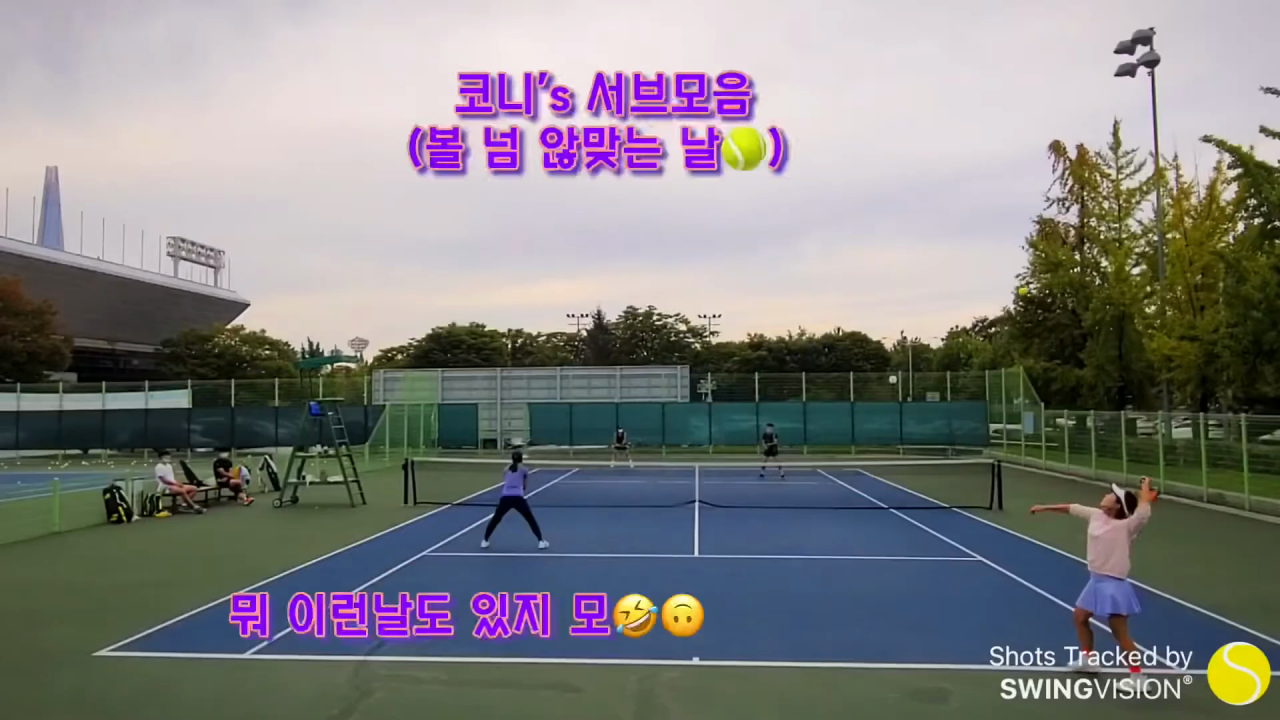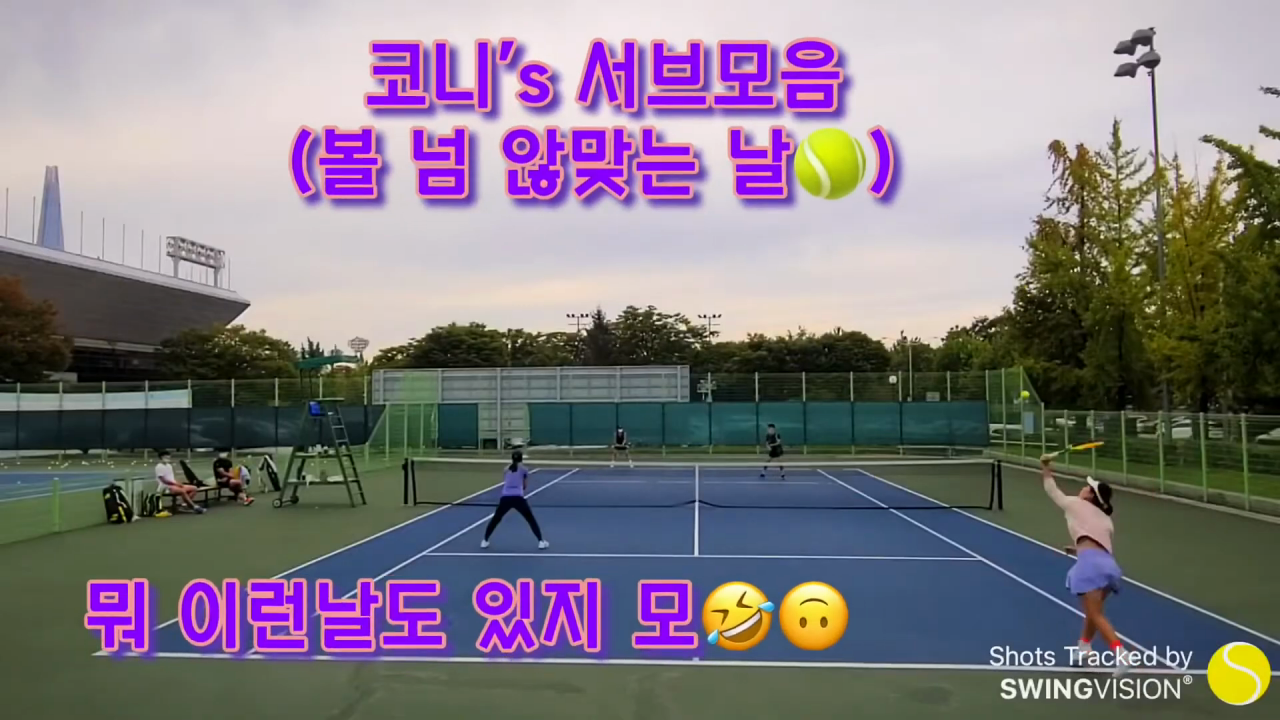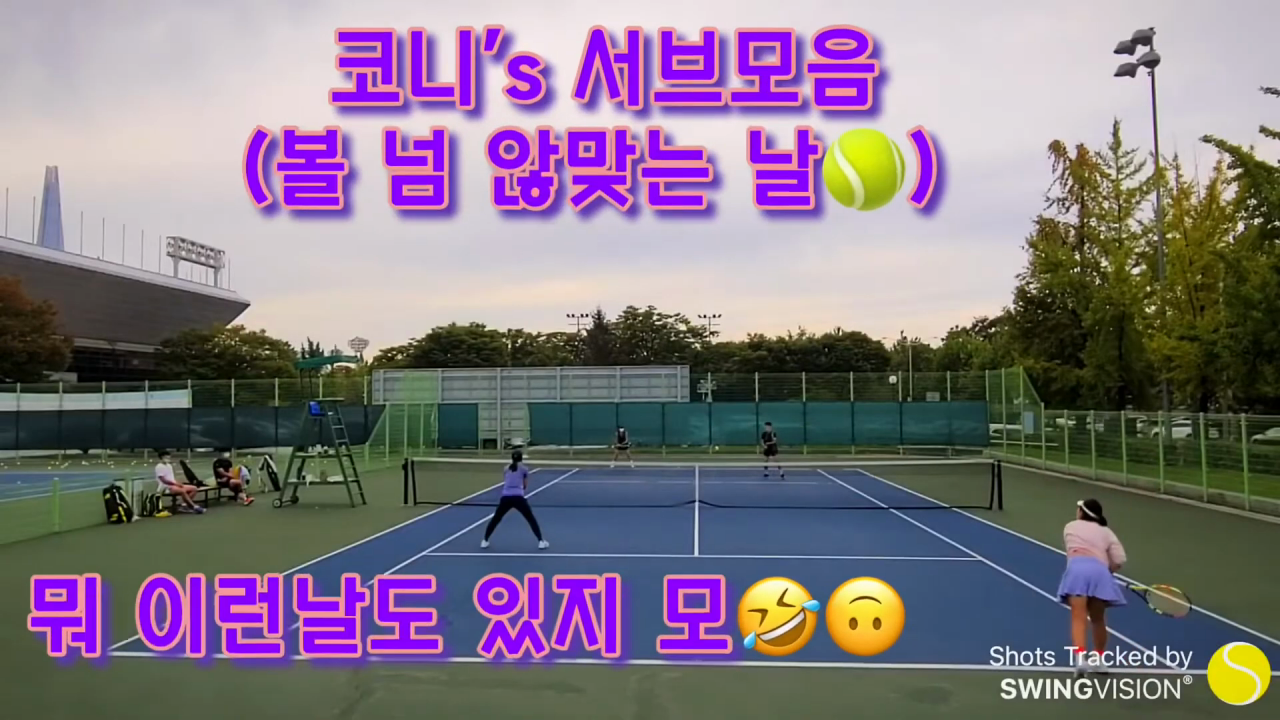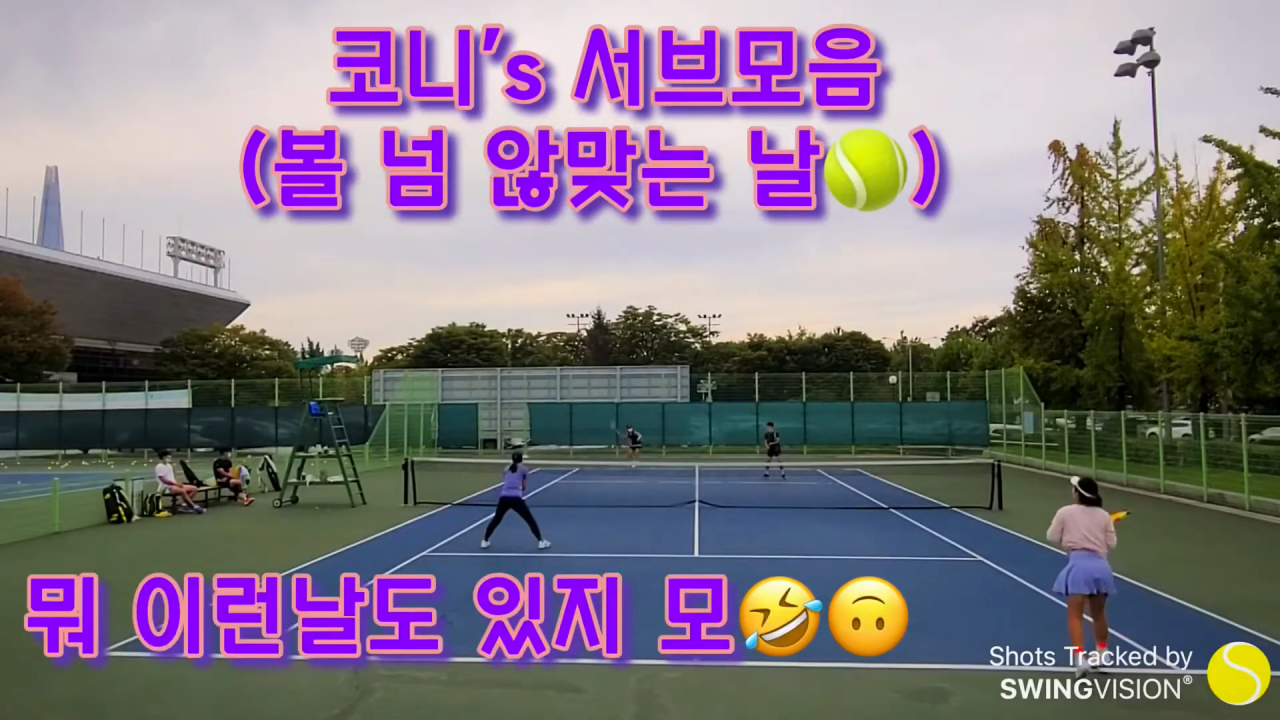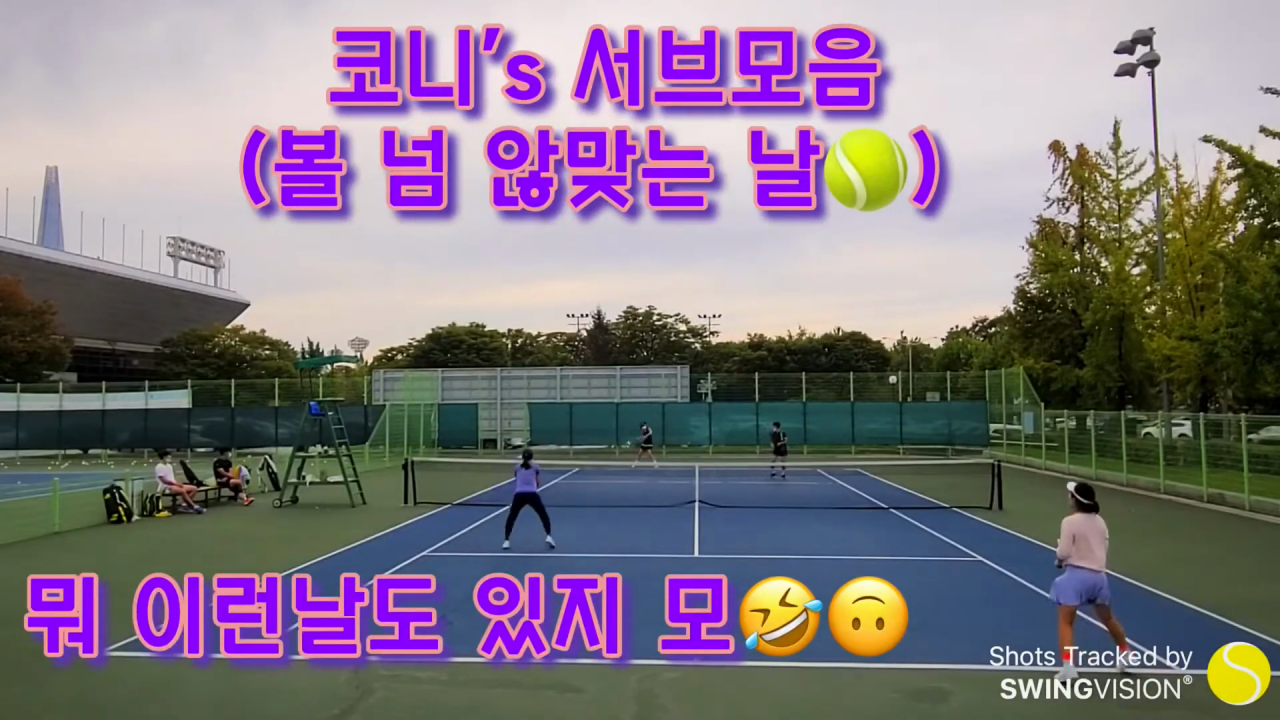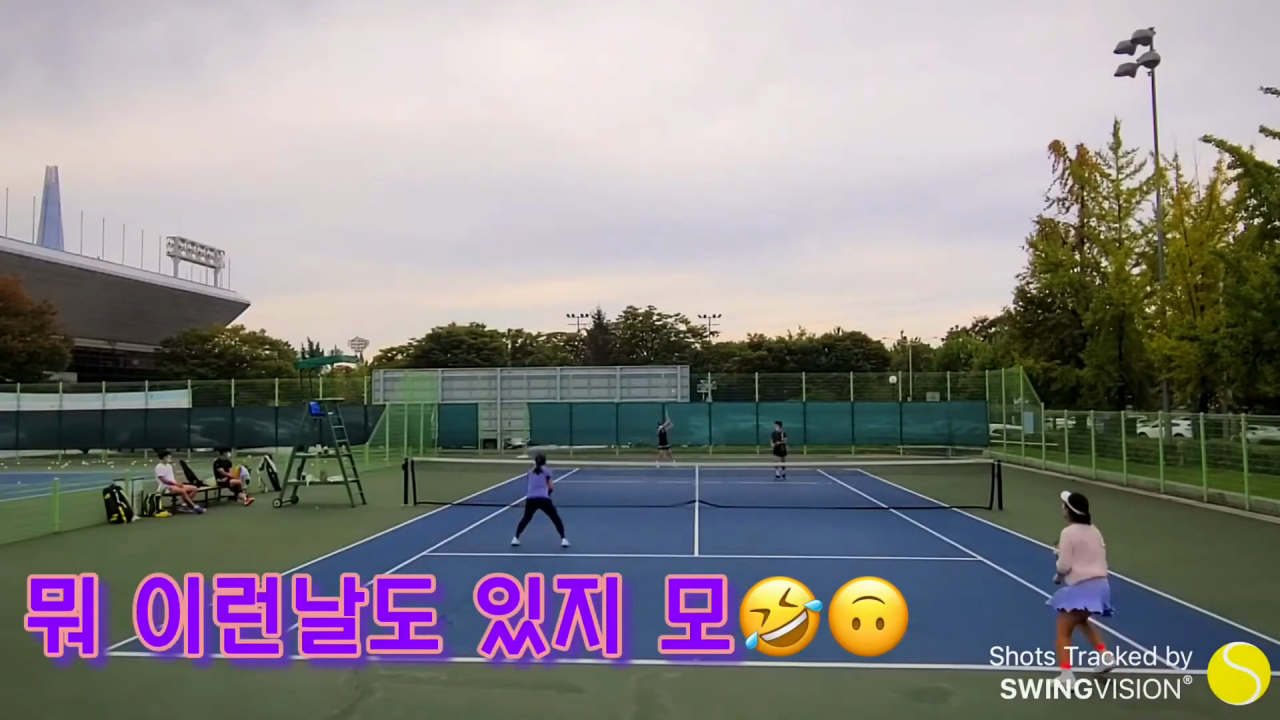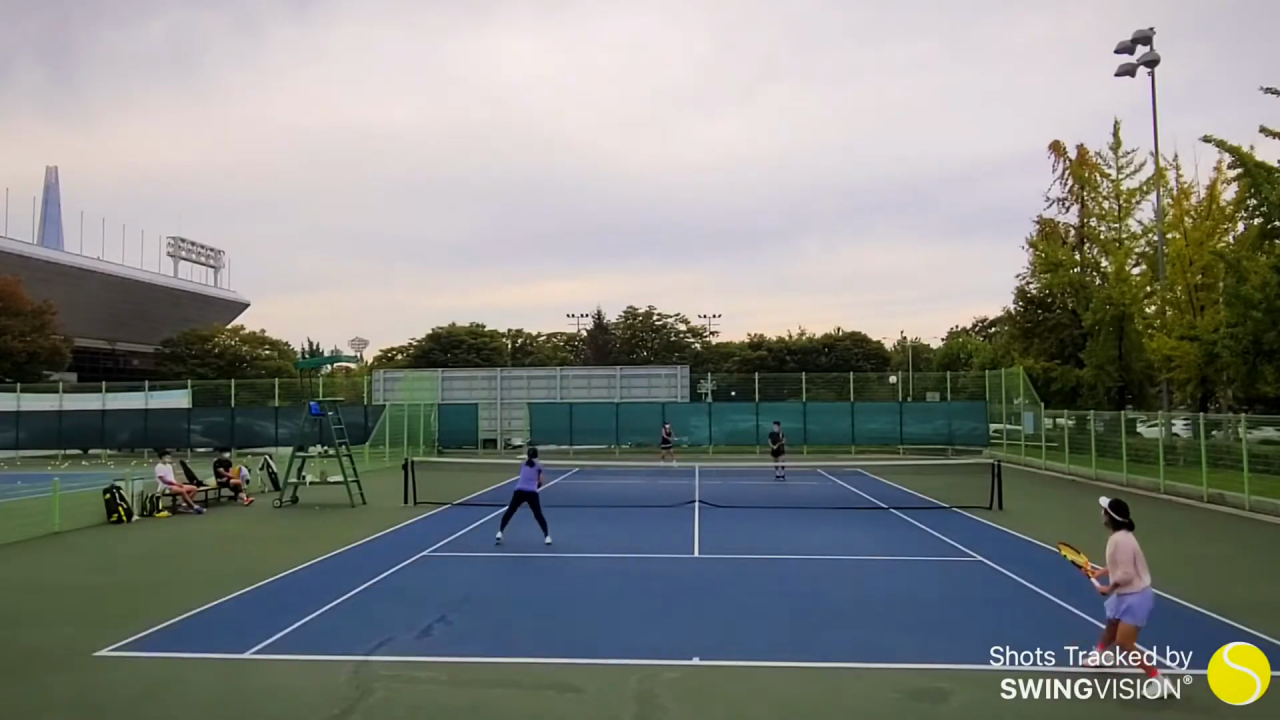
dt=0.4s
person 1, frame 1
left shoulder: (1125, 526)
right shoulder: (1096, 516)
left elbow: (1143, 513)
right elbow: (1071, 508)
left wrist: (1145, 487)
right wrist: (1045, 507)
left hip: (1113, 585)
right hip: (1096, 582)
left knee: (1121, 634)
right knee: (1079, 618)
left ankle: (1137, 677)
right ankle: (1088, 659)
person 1, frame 2
left shoulder: (1076, 505)
right shoulder: (1106, 520)
left elbow: (1052, 490)
left wrist: (1046, 469)
left hip: (1090, 564)
right hip: (1107, 565)
left knee: (1095, 615)
right knee: (1093, 612)
left ankle: (1119, 652)
right ankle: (1084, 648)
person 1, frame 3
left shoulder: (1070, 527)
right shoulder: (1106, 532)
right elbow: (1120, 559)
left hip: (1078, 569)
right hip: (1099, 571)
left knee: (1078, 619)
right knee: (1098, 620)
left ankle: (1080, 657)
right ankle: (1098, 659)
person 1, frame 4
left shoulder: (1066, 512)
right shoulder: (1103, 515)
left elbow: (1052, 537)
right elbow: (1111, 543)
left hip: (1080, 565)
right hip: (1101, 566)
left knee: (1075, 615)
right knee: (1098, 614)
left ankle: (1081, 658)
right ankle: (1102, 655)
person 1, frame 5
left shoulder: (1069, 522)
right shoulder: (1099, 521)
left elbow: (1063, 553)
right elbow: (1103, 548)
left wrist: (1060, 560)
left hip: (1075, 576)
right hip: (1098, 577)
left knee: (1065, 622)
right knee: (1107, 618)
left ankle: (1068, 666)
right ankle: (1125, 654)
person 1, frame 6
left shoulder: (1068, 533)
right shoulder: (1094, 531)
left elbow: (1064, 565)
right elbow: (1099, 558)
left wrist: (1058, 575)
left hip: (1080, 589)
right hip: (1099, 585)
left knee: (1063, 632)
right knee: (1082, 621)
left ankle: (1066, 674)
right ankle: (1105, 656)
person 1, frame 7
left shoulder: (1120, 540)
right shoulder: (1120, 536)
left elbow: (1125, 574)
left wrist: (1109, 588)
right wrist: (1099, 572)
left hip: (1135, 596)
right hip: (1126, 594)
left knee: (1125, 642)
right knee: (1111, 627)
left ankle: (1157, 680)
right ankle: (1099, 655)
